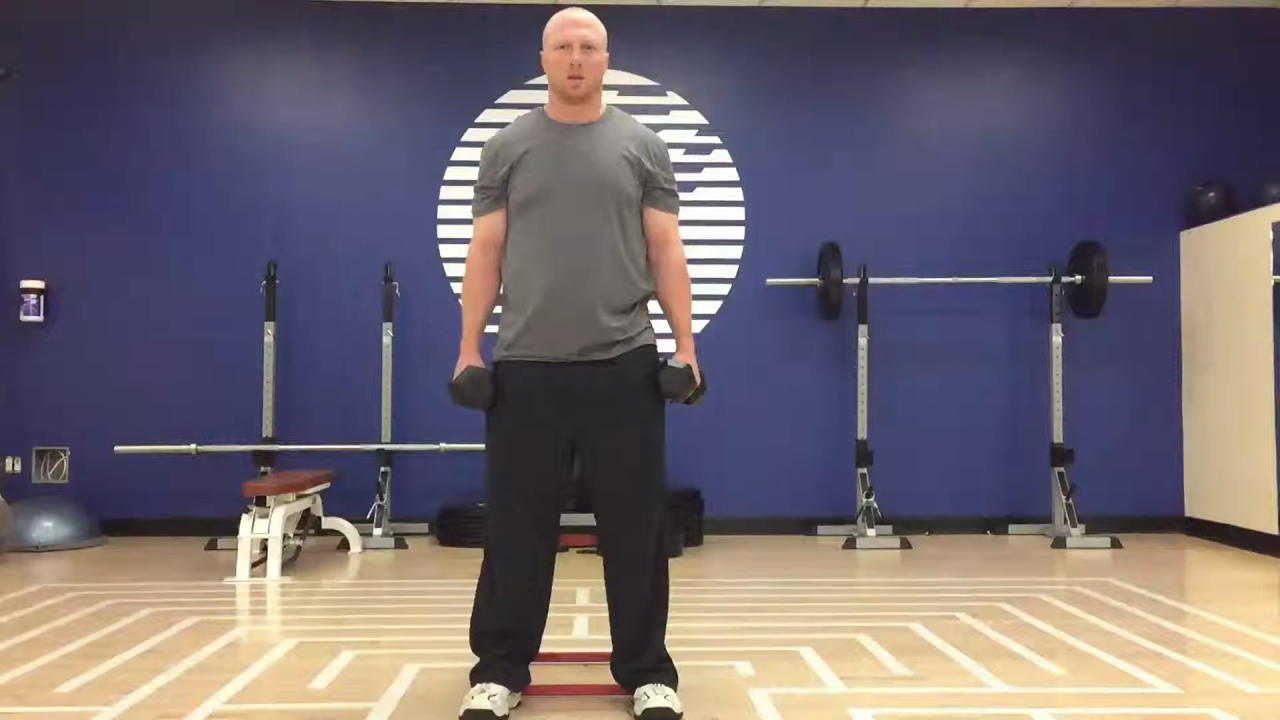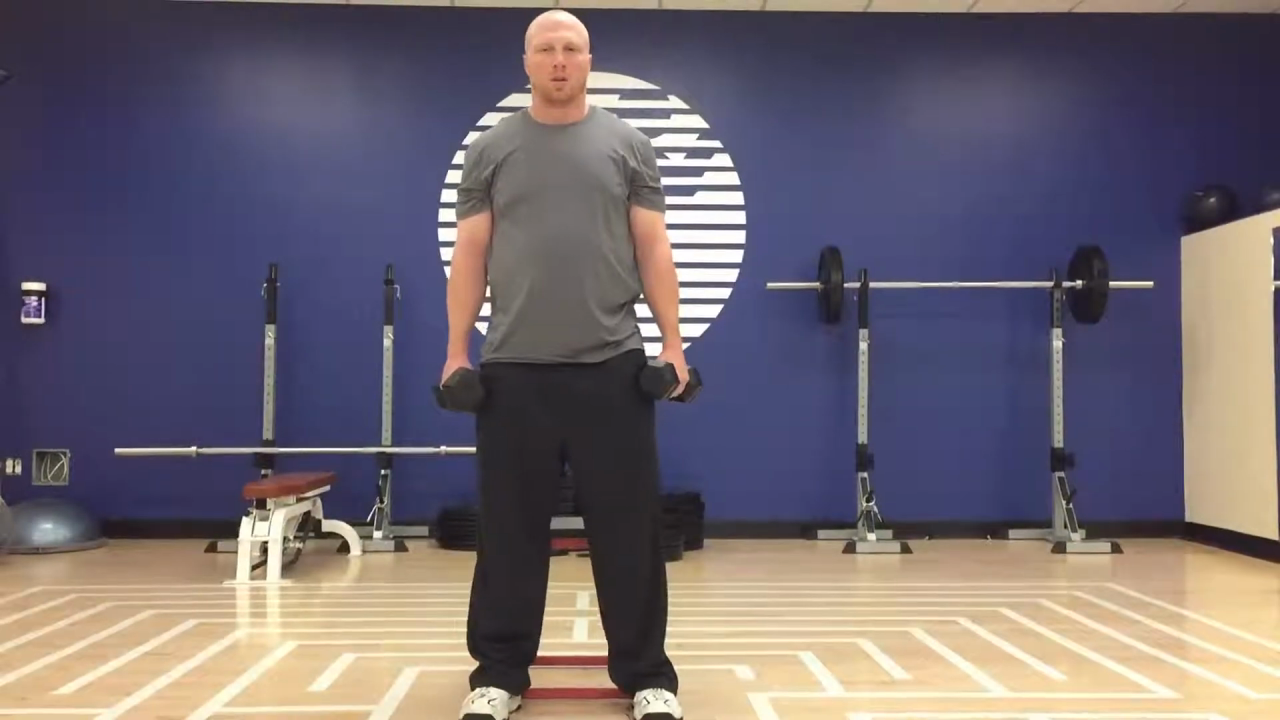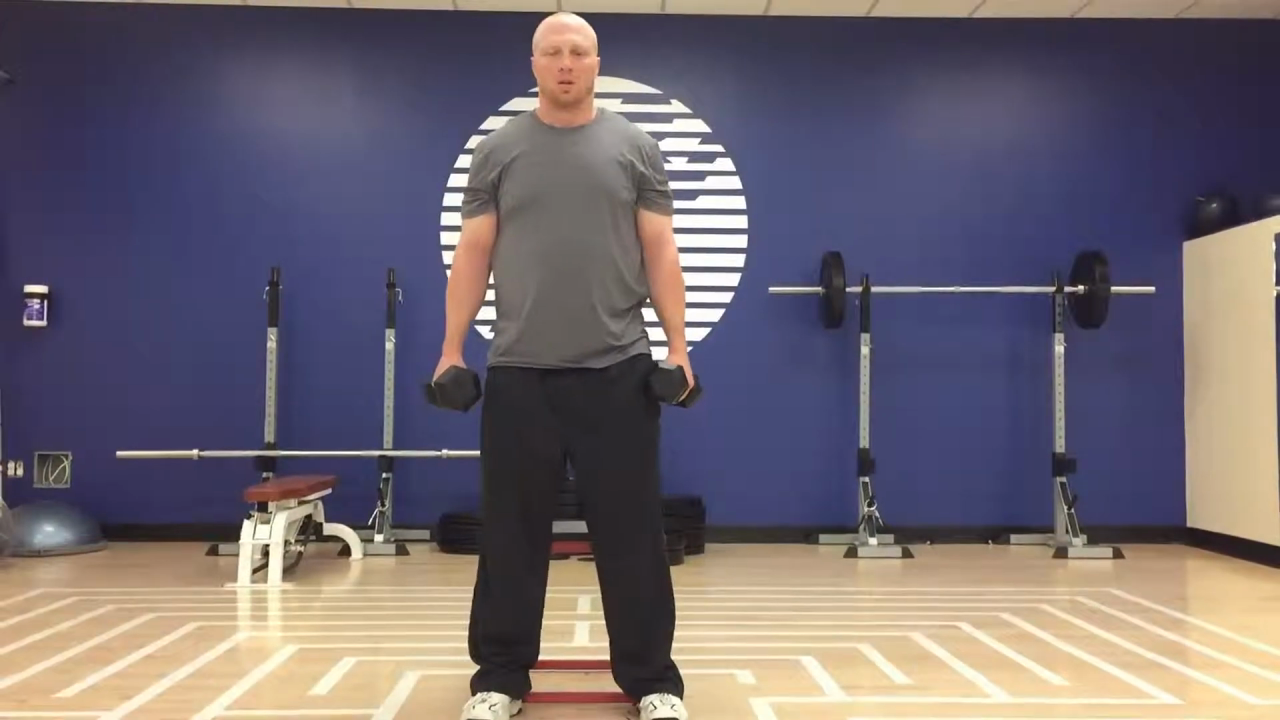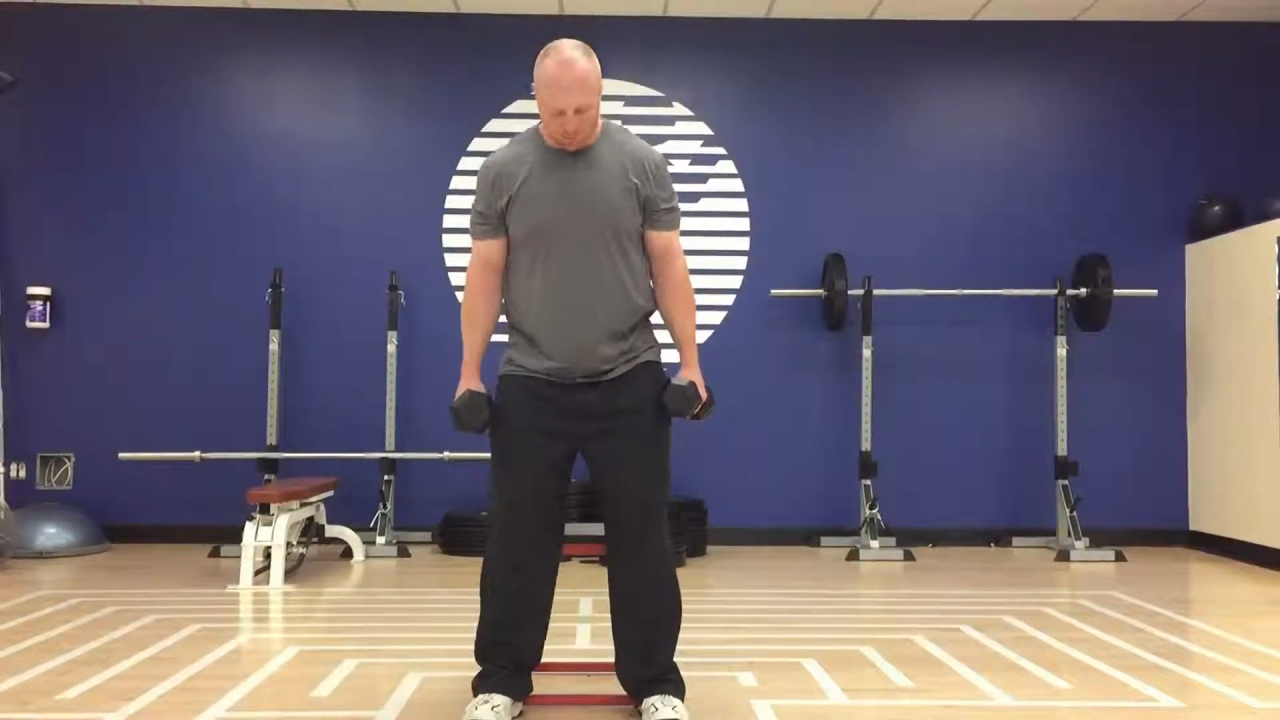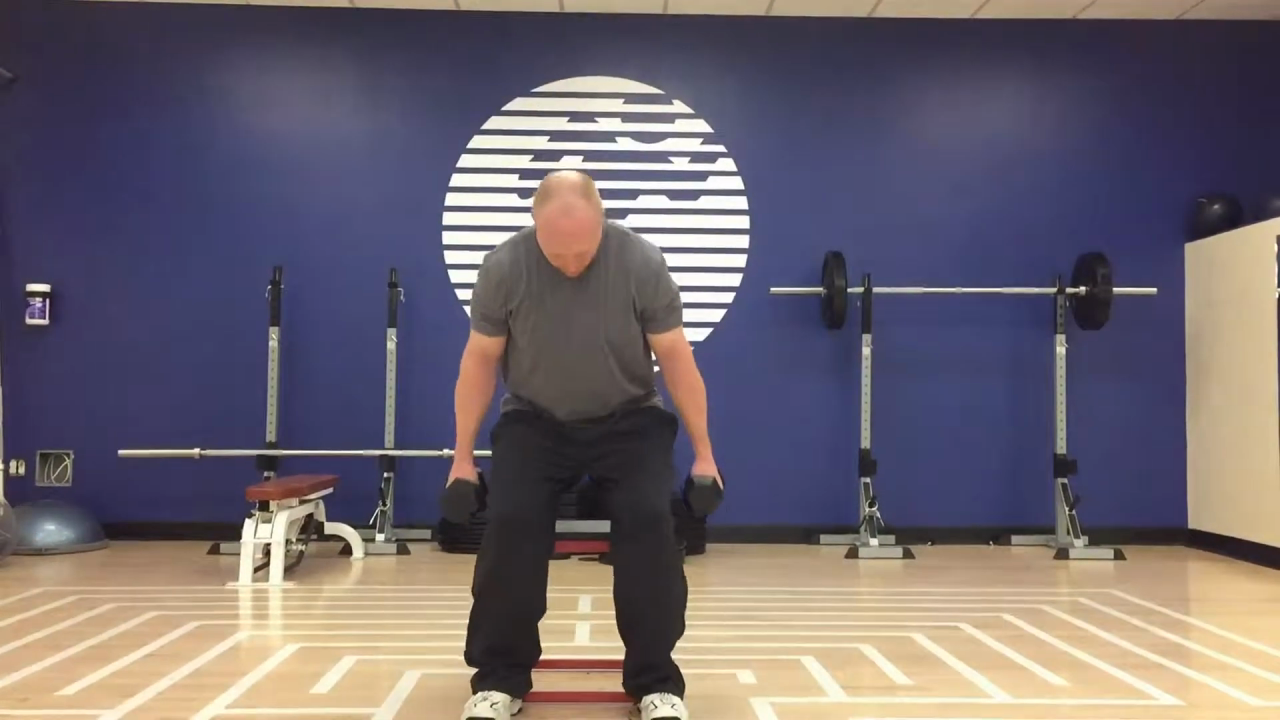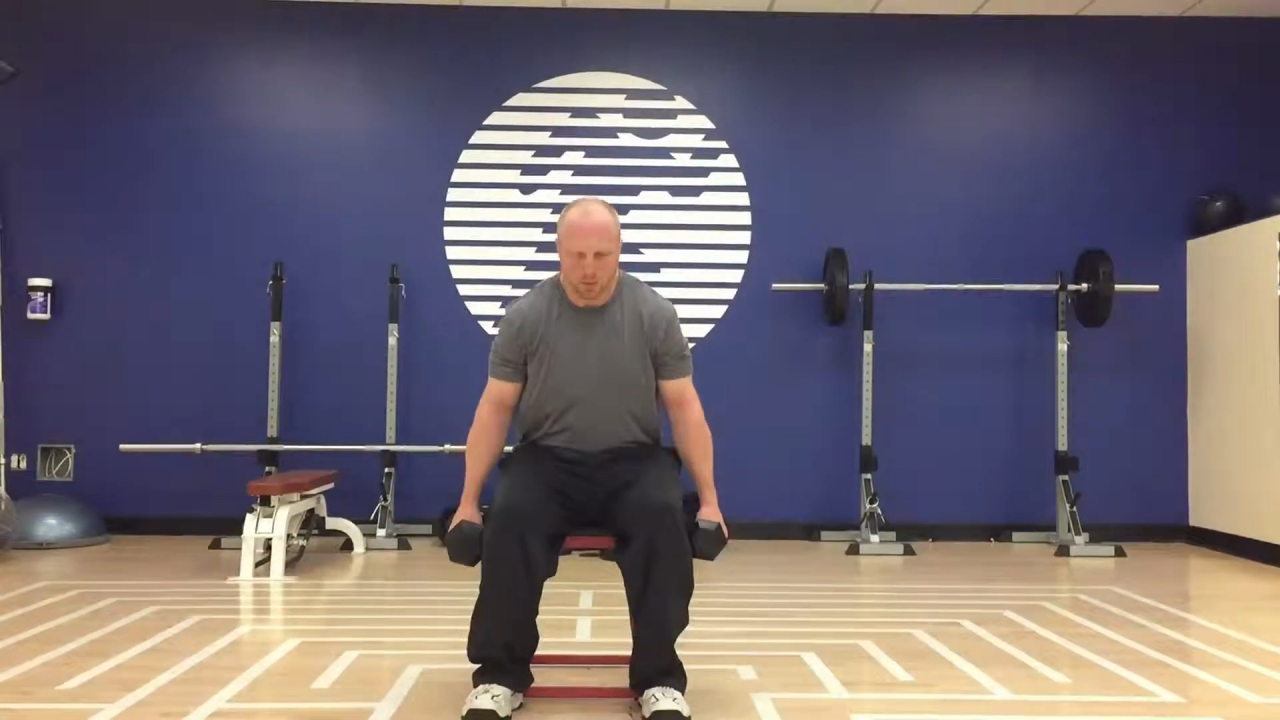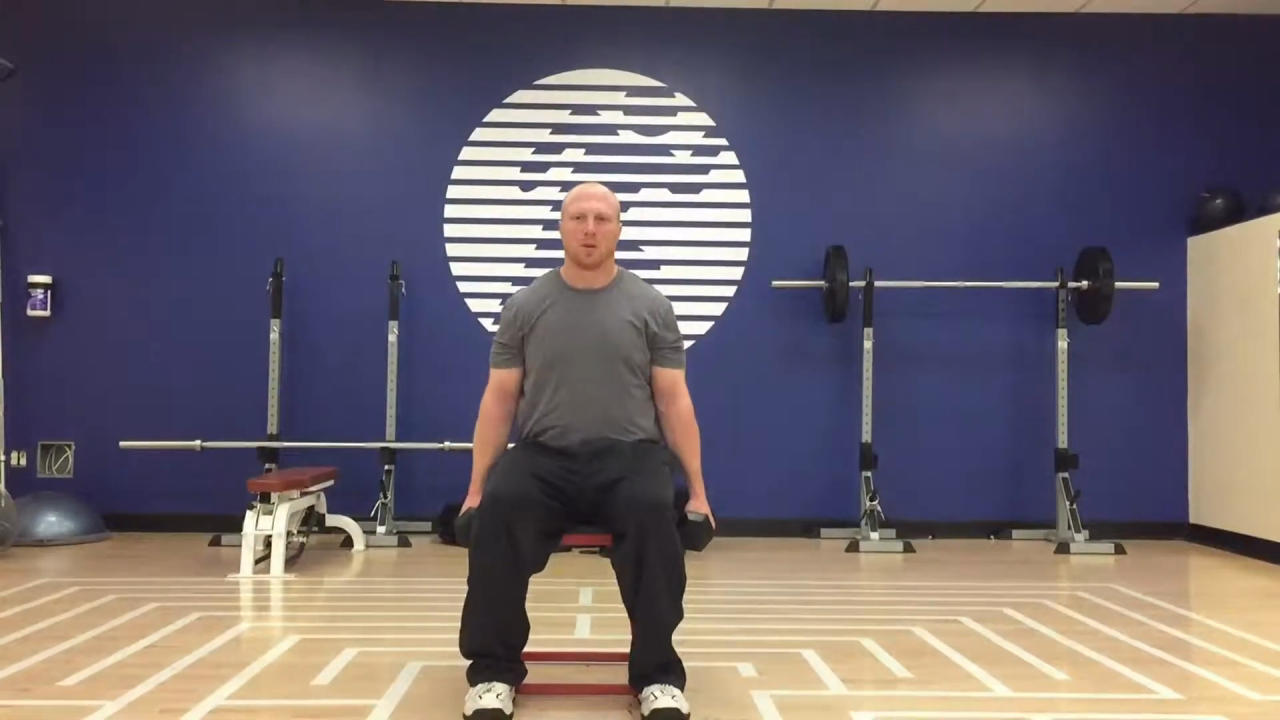
dt=0.5s
person 1, frame 1
left shoulder: (642, 146)
right shoulder: (507, 147)
left elbow: (666, 249)
right elbow: (485, 251)
left wrist: (684, 344)
right wrist: (469, 347)
left hip: (623, 365)
right hip: (526, 367)
left knee: (633, 525)
right knee: (516, 525)
person 1, frame 2
left shoulder: (626, 146)
right shoulder: (491, 149)
left elbow: (653, 249)
right elbow: (470, 253)
left wrist: (672, 343)
right wrist: (457, 350)
left hip: (612, 367)
right hip: (514, 370)
left knee: (627, 527)
right knee: (510, 528)
person 1, frame 3
left shoulder: (634, 147)
right shoulder: (498, 151)
left elbow: (659, 252)
right elbow: (473, 254)
left wrist: (677, 346)
right wrist: (452, 348)
left hip: (617, 371)
right hip: (520, 373)
left knee: (631, 531)
right knee: (511, 532)
person 1, frame 4
left shoulder: (641, 162)
right shoulder: (504, 169)
left elbow: (668, 266)
right elbow: (486, 274)
left wrist: (690, 361)
right wrist: (470, 370)
left hip: (628, 381)
right hip: (531, 383)
left knee: (640, 530)
right knee: (520, 530)
person 1, frame 5
left shoulder: (642, 264)
right shoulder: (503, 269)
left elbow: (676, 359)
right elbow: (480, 360)
left wrist: (703, 451)
right wrist: (462, 455)
left hip: (629, 422)
right hip: (534, 423)
left knee: (650, 521)
right knee: (510, 522)
person 1, frame 6
left shoulder: (654, 315)
right shoulder: (524, 318)
left elbow: (685, 408)
right elbow: (495, 408)
left wrist: (709, 498)
right wrist: (468, 500)
left hip: (632, 461)
right hip: (547, 462)
left knee: (661, 516)
right knee: (511, 518)
right ankle: (499, 676)
person 1, frame 7
left shoulder: (651, 306)
right shoulder: (524, 307)
left elbow: (675, 401)
right elbow: (499, 399)
left wrist: (697, 489)
right wrist: (476, 487)
left hip: (629, 456)
right hip: (543, 458)
left knee: (652, 512)
right knee: (499, 508)
left ankle: (657, 674)
right ankle: (494, 670)
